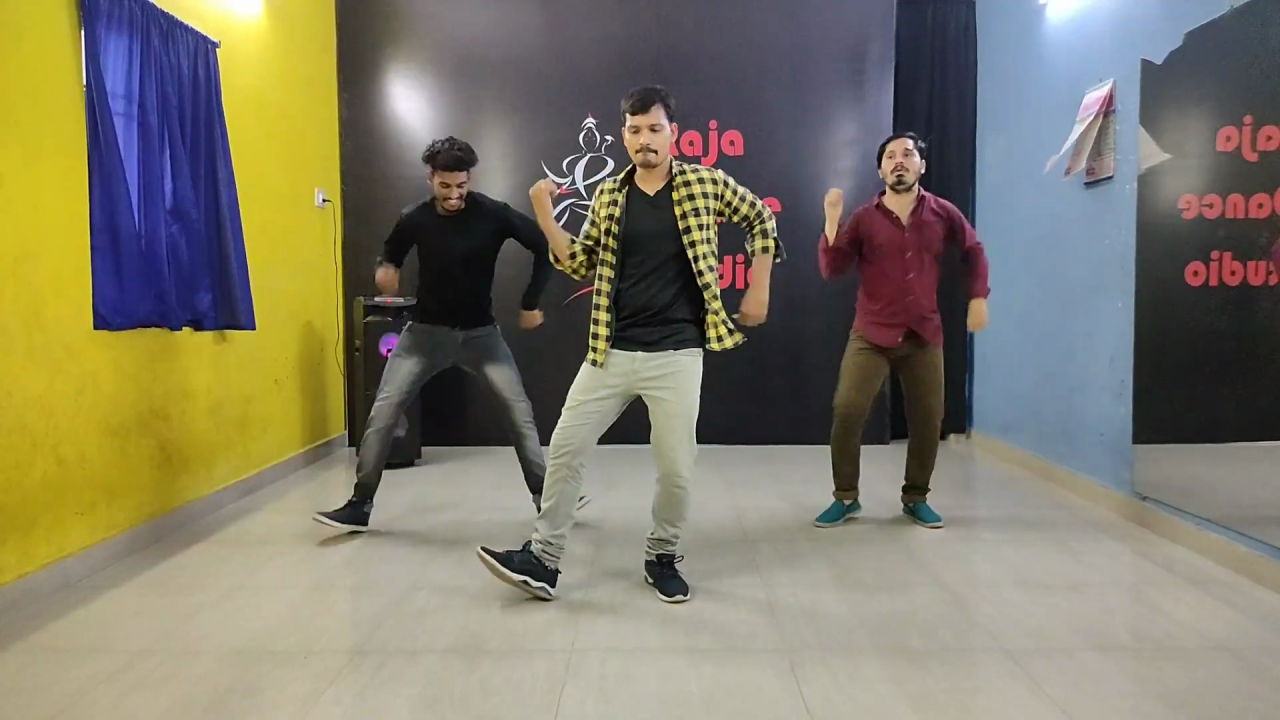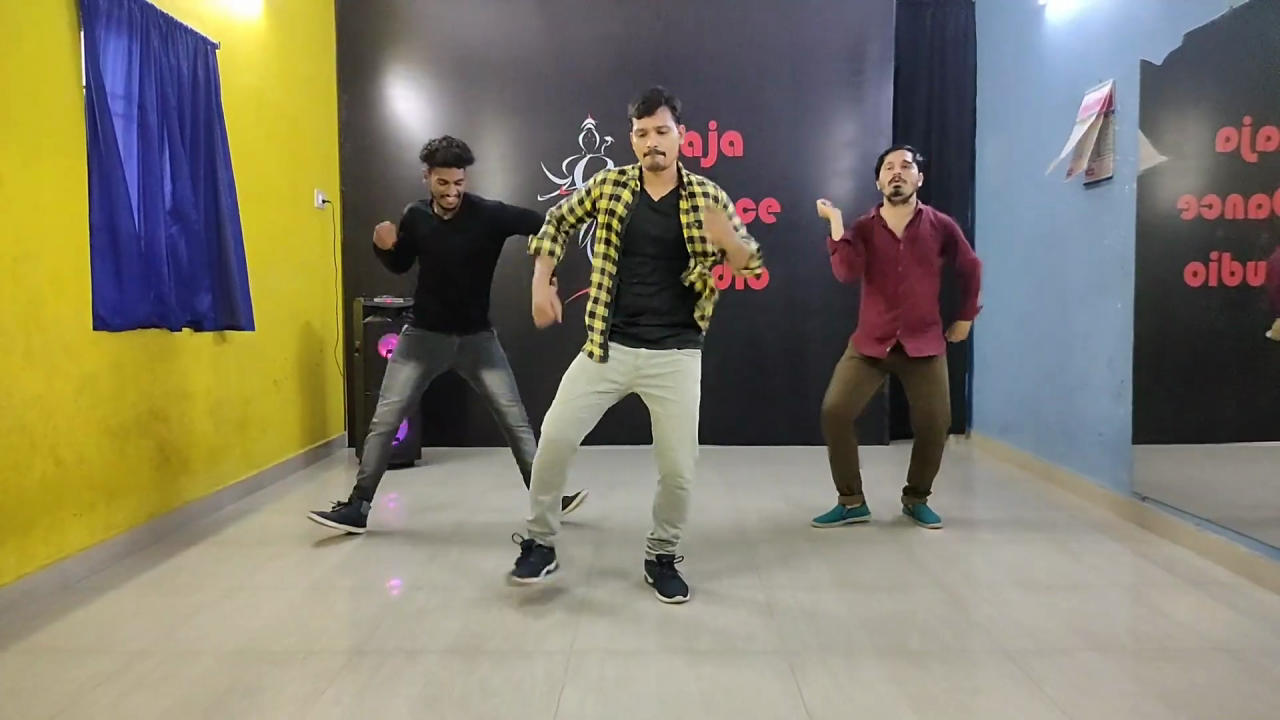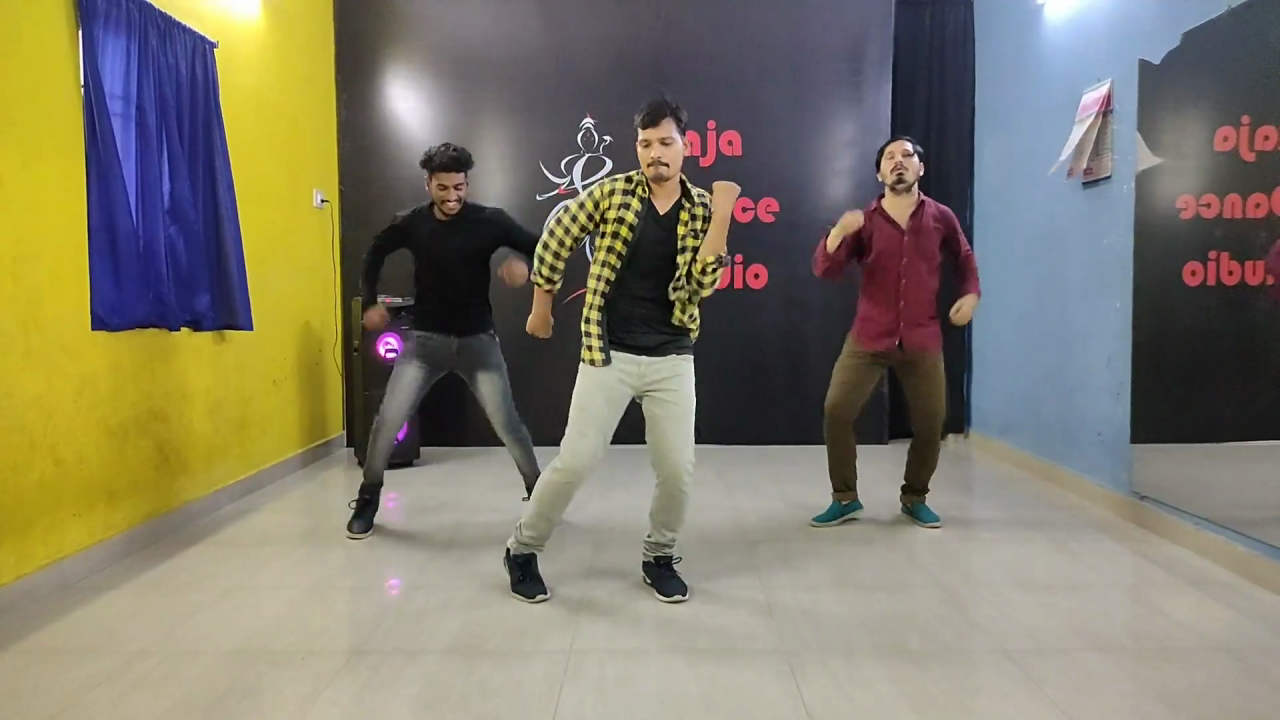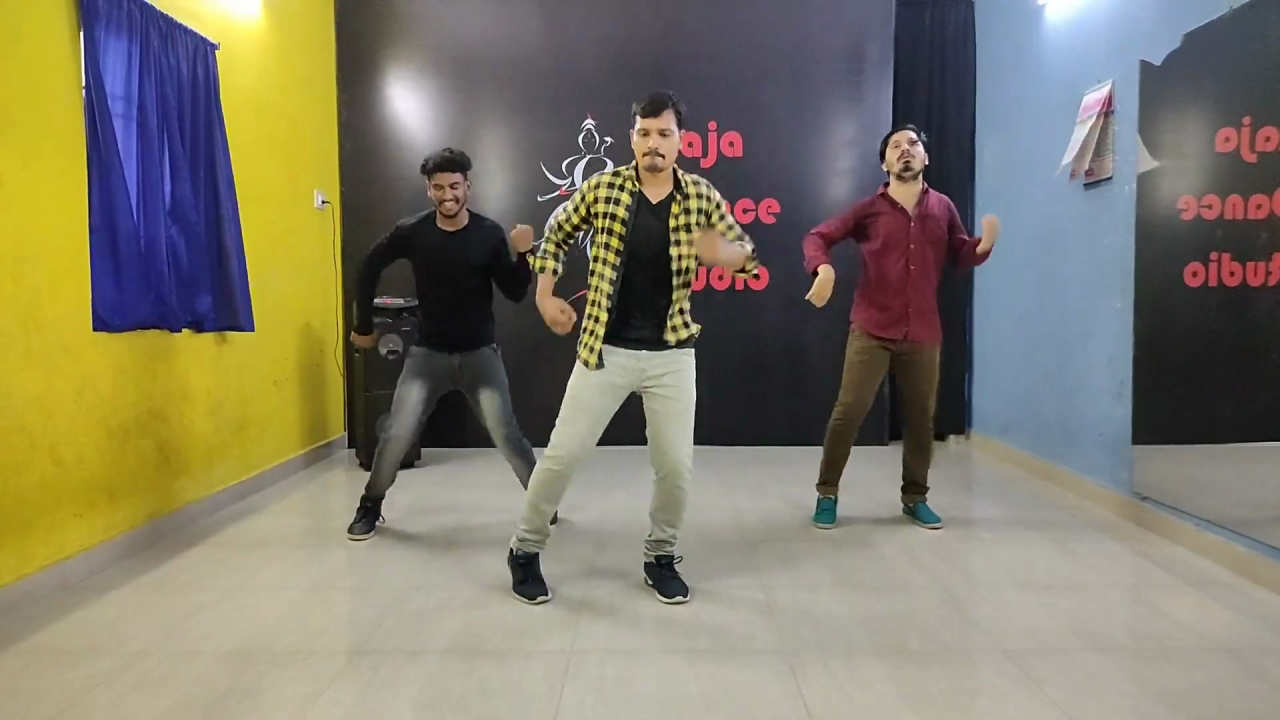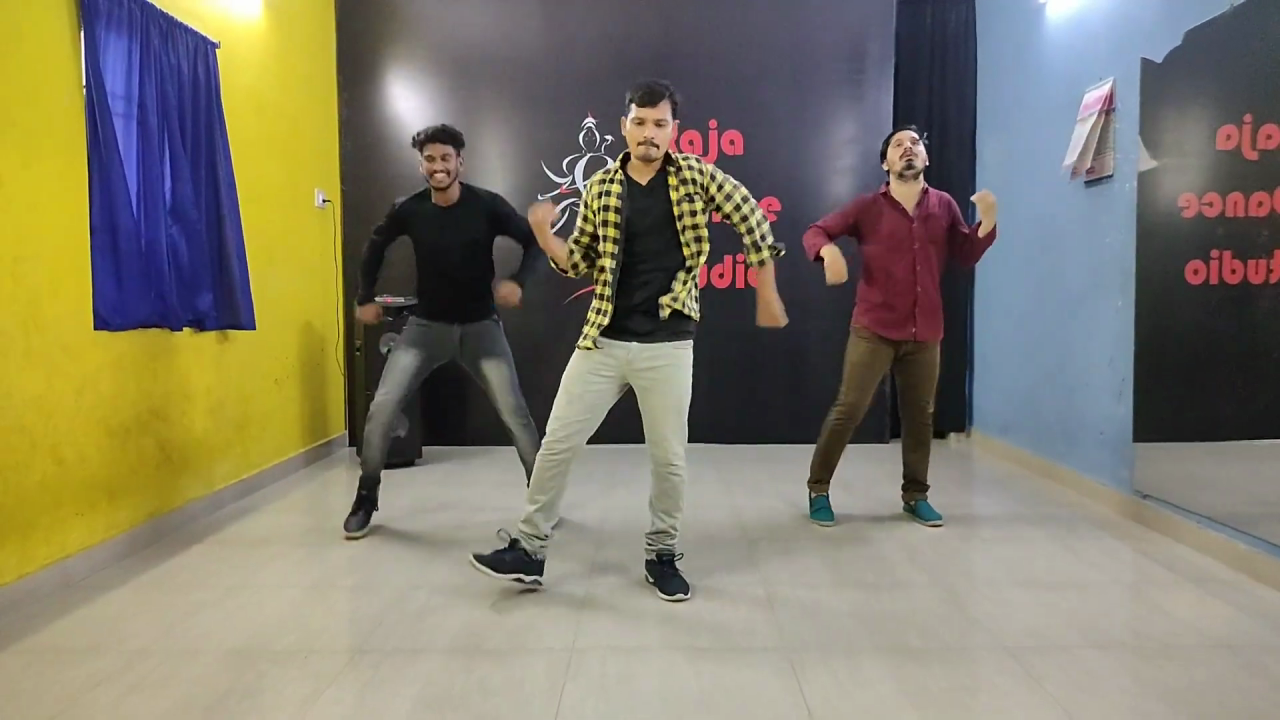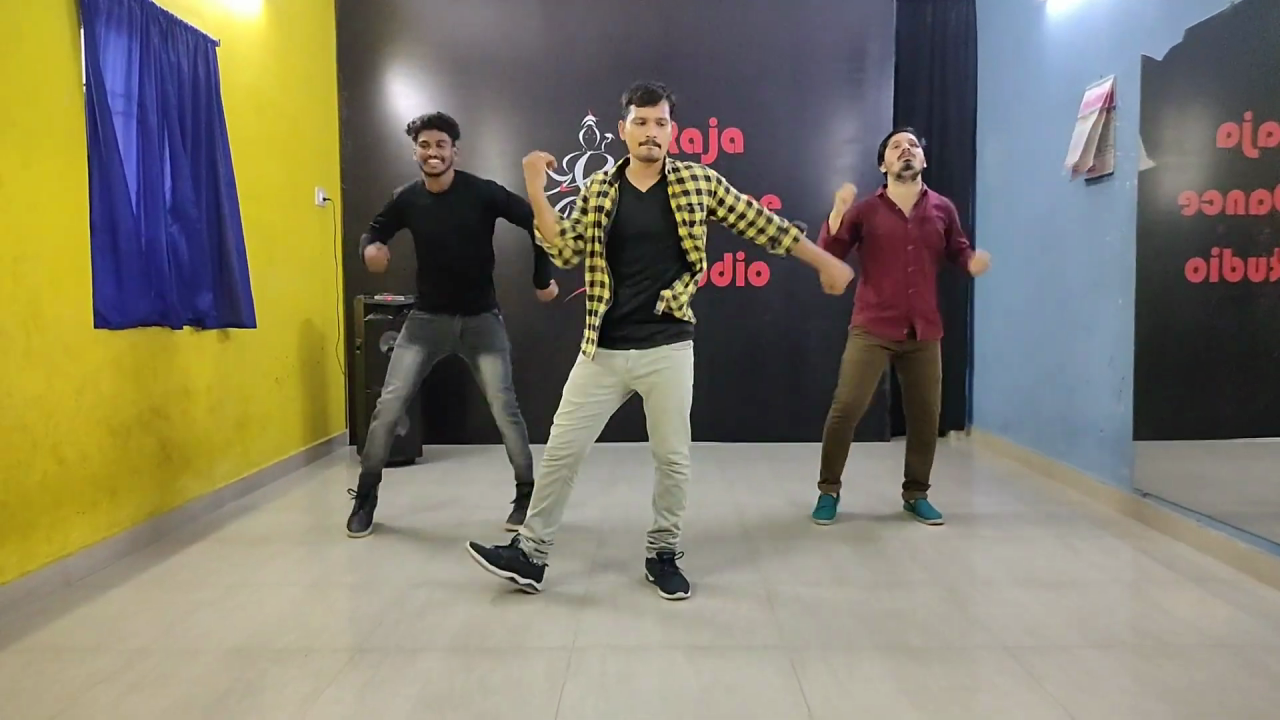
dt=0.1s
person 1, frame 1
left shoulder: (707, 185)
right shoulder: (607, 195)
left elbow: (762, 224)
right elbow: (578, 265)
left wrist: (759, 288)
right wrist: (546, 218)
left hip: (677, 355)
right hip: (613, 352)
left knee: (676, 468)
right knee: (567, 448)
left ankle: (661, 557)
right ankle: (544, 562)
person 1, frame 2
left shoulder: (707, 195)
right shoulder: (609, 186)
left elbow: (747, 261)
right elbow: (558, 223)
left wrist: (728, 239)
right wrist: (541, 284)
left hip: (676, 355)
right hip: (609, 348)
left knee: (678, 469)
right knee: (556, 439)
left ankle: (662, 558)
right ankle: (540, 541)
person 1, frame 3
left shoulder: (702, 207)
right shoulder: (608, 192)
left elbow: (705, 281)
right elbow: (556, 238)
left wrist: (722, 215)
right wrist: (540, 304)
left hip: (671, 359)
right hip: (606, 356)
left knee: (677, 470)
right knee: (575, 463)
left ankle: (659, 558)
right ankle: (523, 552)
person 1, frame 4
left shoulder: (701, 198)
right shoulder: (602, 188)
left elbow: (743, 252)
right elbow: (556, 237)
left wrist: (725, 252)
right wrist: (545, 295)
left hip: (671, 355)
right hip: (605, 351)
left knee: (675, 466)
right knee: (562, 454)
left ankle: (660, 557)
right ankle: (526, 550)
person 1, frame 5
left shoulder: (697, 177)
right shoulder: (601, 190)
left elbow: (748, 218)
right elbow: (577, 260)
left wrist: (767, 291)
right wrist: (546, 232)
left hip: (665, 343)
right hip: (604, 340)
left knee: (669, 458)
right knee: (560, 444)
left ankle: (661, 555)
right ankle: (527, 550)
person 1, frame 6
left shoulder: (699, 182)
right shoulder: (598, 188)
left elbow: (758, 222)
right elbow: (564, 254)
left wrist: (823, 260)
right wrist: (536, 190)
left hip: (668, 349)
right hip: (606, 348)
left knee: (672, 459)
right knee: (562, 449)
left ankle: (662, 554)
right ankle: (529, 553)
person 2, frame 1
left shoulder: (493, 214)
right shoulder: (414, 218)
left elbow: (542, 244)
right elbow: (392, 251)
left wrist: (531, 301)
right wrist: (384, 269)
left hip: (480, 332)
right hip: (427, 331)
left knee: (520, 411)
right knee: (383, 413)
left ankle: (545, 495)
right ankle: (360, 504)
person 2, frame 2
left shoulder: (492, 215)
right shoulder: (415, 218)
left elbow: (547, 225)
right elbow: (400, 265)
right wrist: (385, 247)
left hip: (476, 337)
right hip: (424, 335)
left knee: (514, 416)
right knee: (385, 419)
right ankle: (357, 506)
person 2, frame 3
left shoulder: (490, 220)
right shoulder: (410, 222)
left elbow: (536, 246)
right elbow: (375, 257)
left wrist: (525, 265)
right wrist: (371, 303)
left hip: (476, 338)
right hip: (427, 337)
left knee: (505, 422)
right knee: (390, 421)
right ankle: (367, 503)
person 2, frame 4
left shoulder: (490, 234)
right shoulder: (411, 232)
left elbow: (514, 294)
right elbow: (371, 266)
left wrist: (521, 256)
right wrist: (363, 323)
left hip: (479, 352)
right hip: (429, 353)
left knee: (506, 437)
right knee: (396, 436)
right ankle: (369, 508)
person 2, frame 5
left shoulder: (486, 204)
right shoulder: (408, 209)
left elbow: (532, 243)
right elbow: (376, 244)
left wrist: (518, 281)
right wrist: (365, 297)
left hip: (480, 325)
right hip: (426, 325)
left knee: (513, 409)
right knee: (382, 408)
right ankle: (366, 498)
person 2, frame 6
left shoulder: (485, 192)
right shoulder: (406, 199)
left elbow: (537, 222)
right elbow: (374, 231)
left wrist: (543, 279)
right wrist: (370, 249)
left hip: (480, 319)
right hip: (427, 319)
left knee: (504, 409)
right knee: (388, 406)
left ankle: (527, 492)
right ankle: (366, 495)
person 3, frame 1
left shoulder: (943, 213)
right shoulder: (863, 218)
left elbow: (973, 253)
right elbow: (830, 269)
left wrist: (978, 299)
right wrist: (832, 223)
left hip: (924, 336)
right hip: (872, 334)
left knee: (927, 420)
right knee: (847, 410)
left ankle: (915, 497)
right ankle: (846, 497)
person 3, frame 2
left shoulder: (940, 225)
right shoulder: (863, 228)
left elbow: (969, 267)
right elbow: (846, 272)
left wrist: (966, 316)
right wrist: (835, 221)
left hip: (925, 346)
right hip: (869, 345)
left knee: (935, 425)
right knee: (834, 411)
left ankle: (916, 499)
right ankle: (851, 502)
person 3, frame 3
left shoulder: (941, 217)
right shoulder: (865, 221)
left elbow: (964, 261)
right elbow: (827, 268)
left wrist: (971, 295)
right wrist: (839, 234)
left hip: (923, 340)
right hip: (869, 339)
left knee: (930, 422)
right knee: (837, 410)
left ankle: (915, 497)
right ankle: (844, 497)
person 3, frame 4
left shoulder: (942, 208)
right shoulder: (867, 209)
left elbow: (962, 256)
right elbow: (816, 238)
left wrist: (986, 243)
right wrist: (823, 270)
left hip: (922, 333)
right hip: (872, 330)
left knee: (920, 417)
right knee: (849, 410)
left ankle: (914, 497)
right ankle: (827, 492)
person 3, frame 5
left shoulder: (944, 205)
right shoulder: (867, 207)
left elbow: (966, 248)
right elbow: (813, 233)
left wrist: (988, 224)
right wrist: (827, 251)
left hip: (924, 331)
right hip: (874, 329)
left knee: (919, 415)
right knee: (848, 408)
left ankle: (915, 495)
right ankle: (818, 489)
person 3, frame 6
left shoulder: (942, 209)
right shoulder: (865, 209)
left elbow: (957, 251)
right elbow: (830, 252)
left wrist: (974, 260)
right wrist: (837, 214)
left hip: (924, 331)
right hip: (872, 329)
left knee: (925, 416)
right knee: (847, 407)
left ankle: (916, 494)
right ankle: (828, 490)
